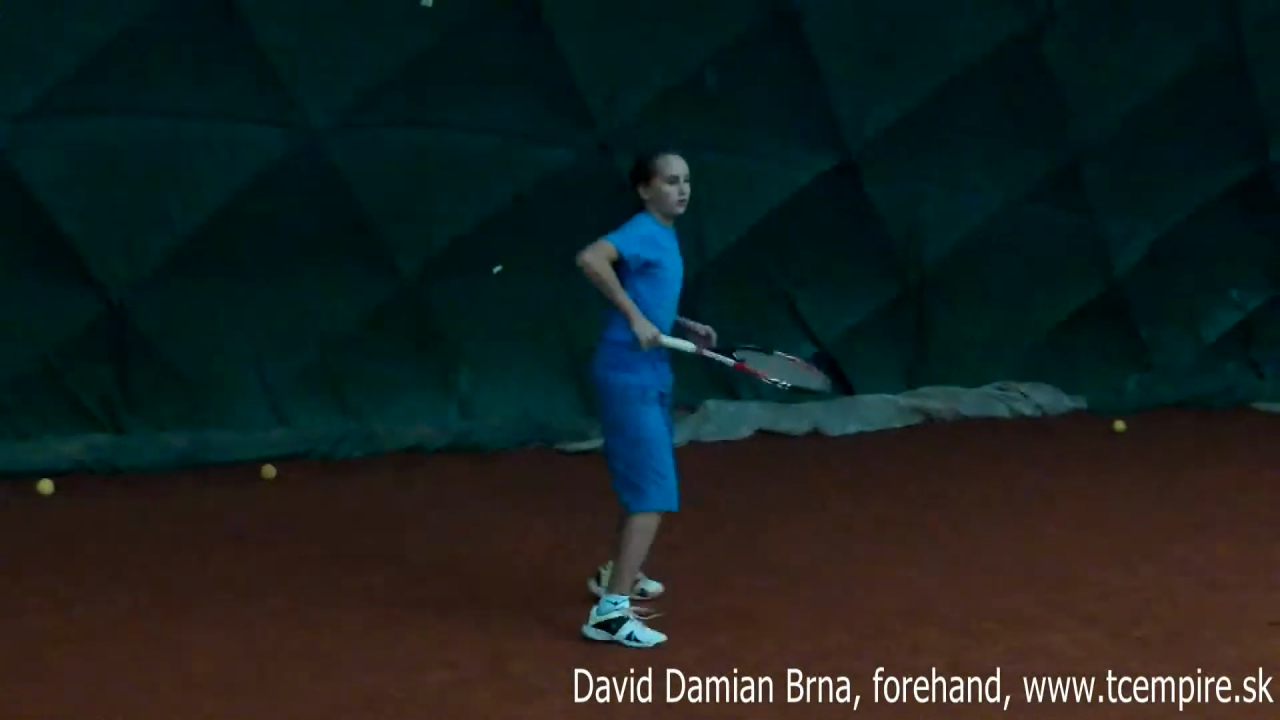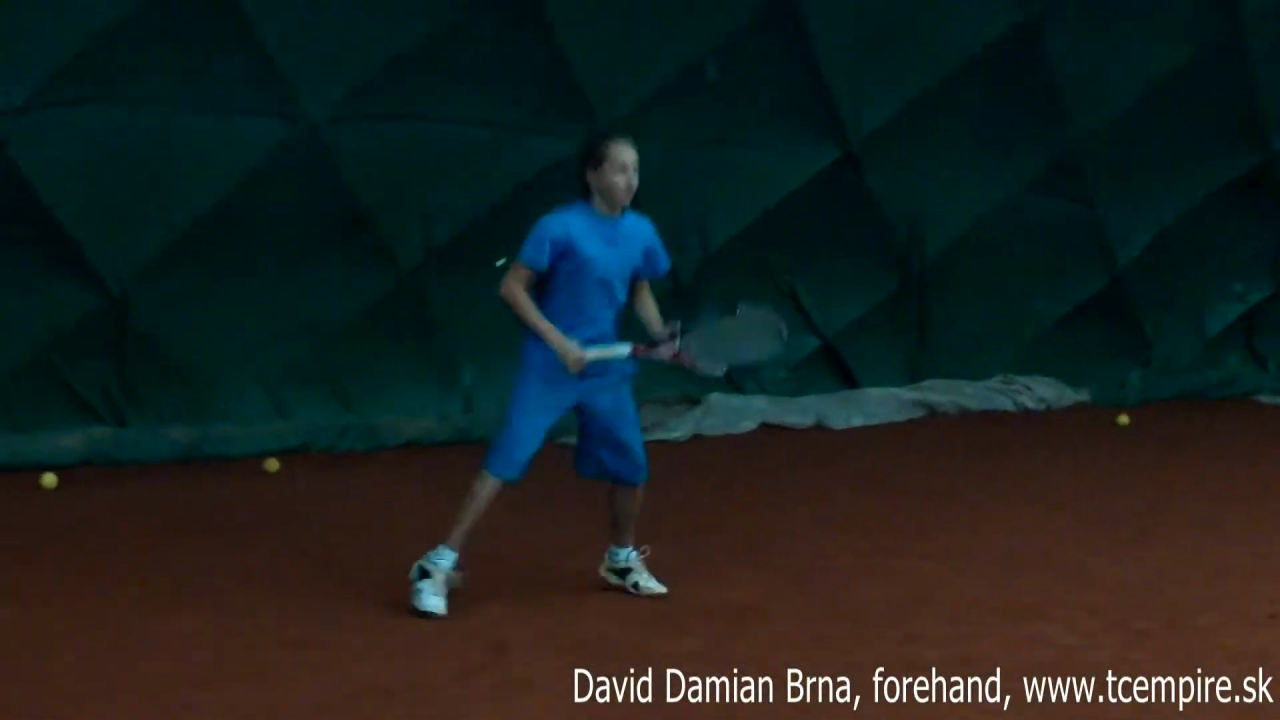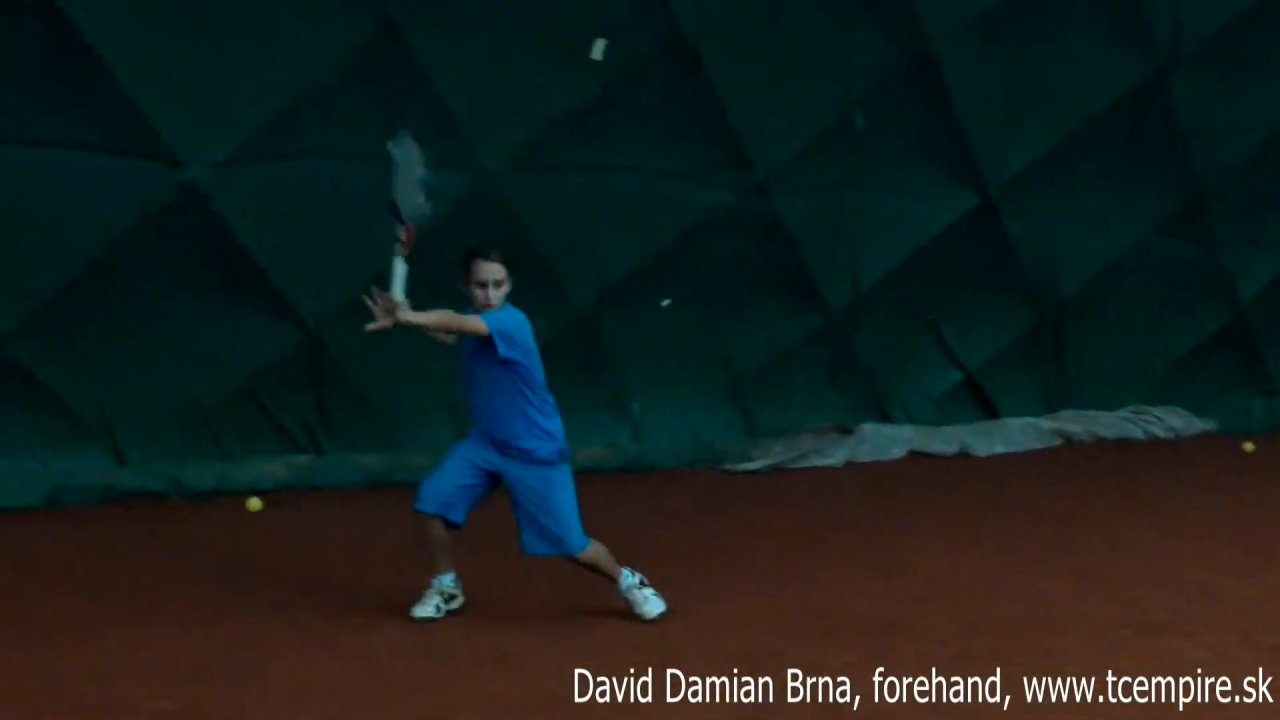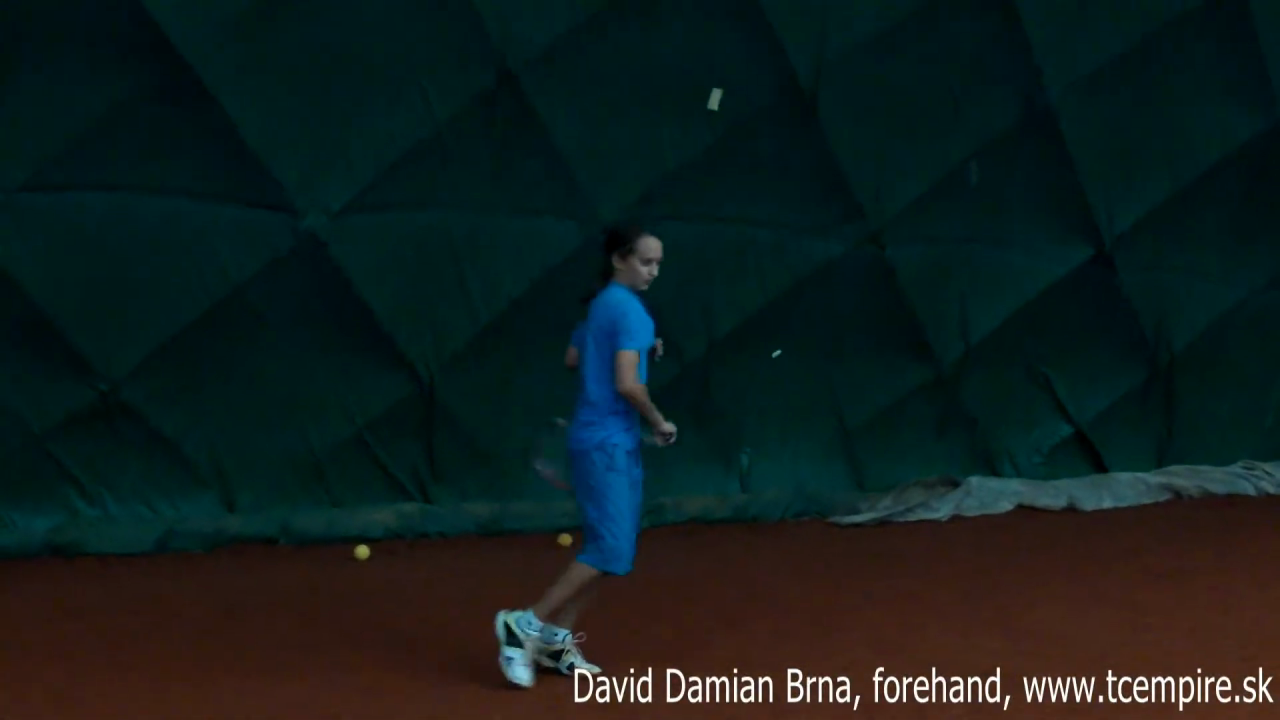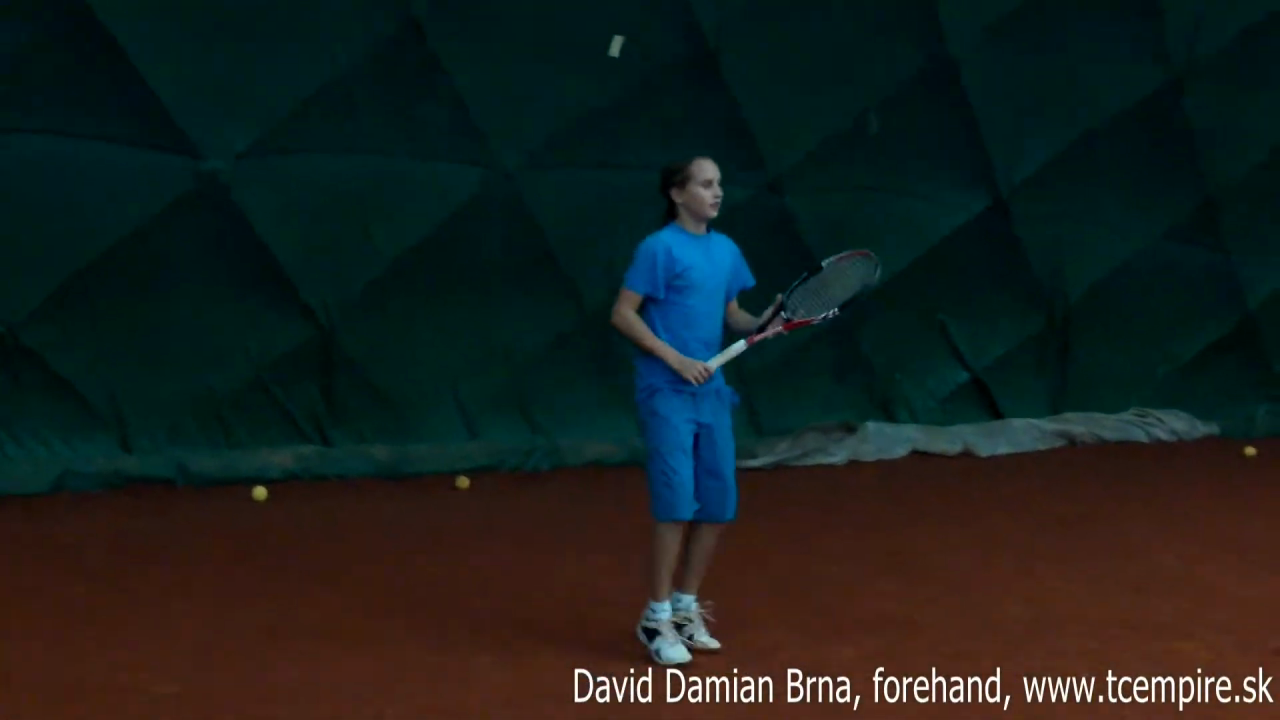
dt=1s
person 1, frame 1
left shoulder: (662, 235)
right shoulder: (643, 231)
right elbow: (588, 259)
left wrist: (685, 325)
right wrist: (635, 318)
left hip: (648, 377)
right hip: (629, 378)
left knee: (651, 485)
right knee: (654, 490)
left ankle: (618, 572)
right ankle: (611, 610)
person 1, frame 2
left shoulder: (642, 233)
right shoulder: (559, 228)
left elbow: (640, 294)
right elbow: (511, 288)
left wrist: (660, 333)
right wrist: (557, 342)
left hip: (604, 366)
right hip: (547, 365)
left knee: (631, 465)
right knee: (507, 459)
left ankle: (622, 560)
right ankle: (440, 563)
person 1, frame 3
left shoulder: (511, 321)
right shoulder: (472, 323)
left elbow: (456, 322)
right elbow: (451, 333)
left wrist: (406, 318)
right wrist: (401, 314)
left hip: (537, 449)
right hip: (487, 441)
left knee: (571, 544)
right knee: (431, 500)
left ankle: (628, 581)
right ankle: (445, 586)
person 1, frame 4
left shoulder: (605, 305)
right shoulder: (627, 309)
left elbow: (573, 357)
right elbow: (627, 383)
right wrist: (659, 422)
left hip: (619, 444)
right hip: (604, 445)
left knee: (615, 551)
right knee: (608, 549)
left ankle: (556, 639)
right ankle: (524, 624)
person 1, frame 5
left shoulder: (726, 249)
right shoulder: (659, 248)
right elbow: (622, 314)
left wrist: (763, 323)
right wrist: (674, 359)
left hip: (711, 392)
right hip: (665, 392)
left knee: (717, 500)
right knee: (675, 498)
left ankle: (685, 607)
right ankle: (656, 615)
